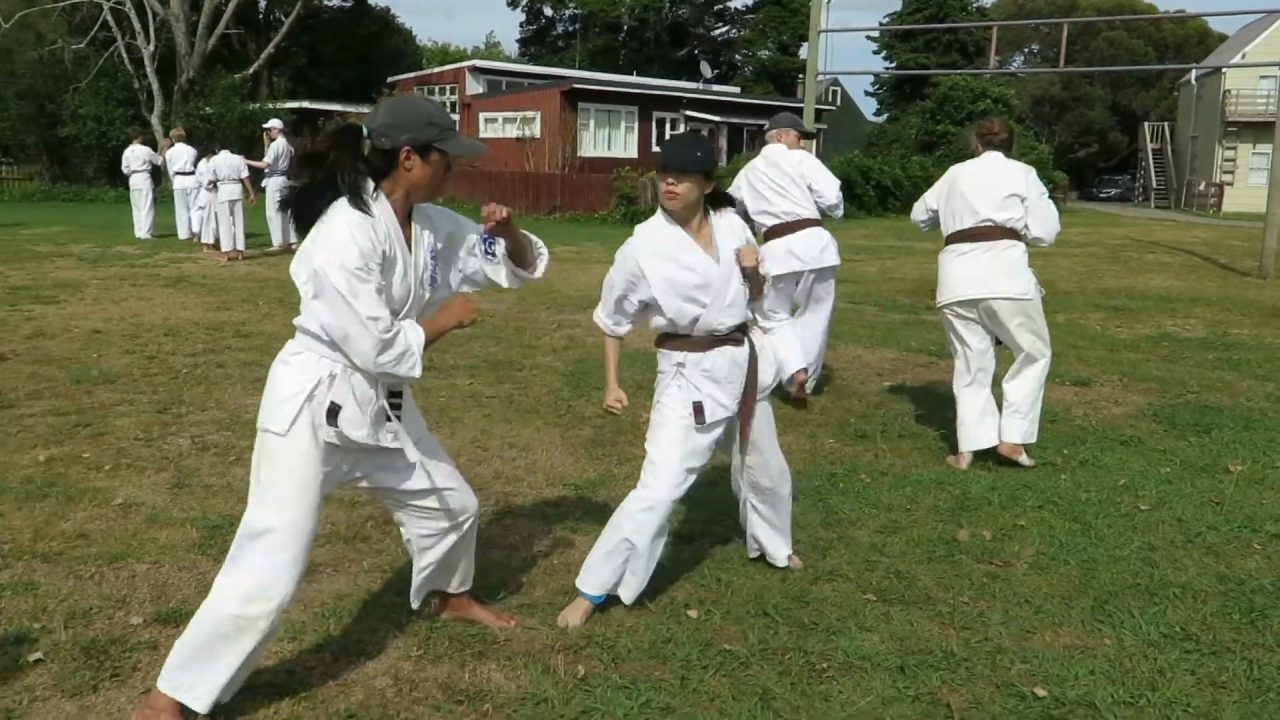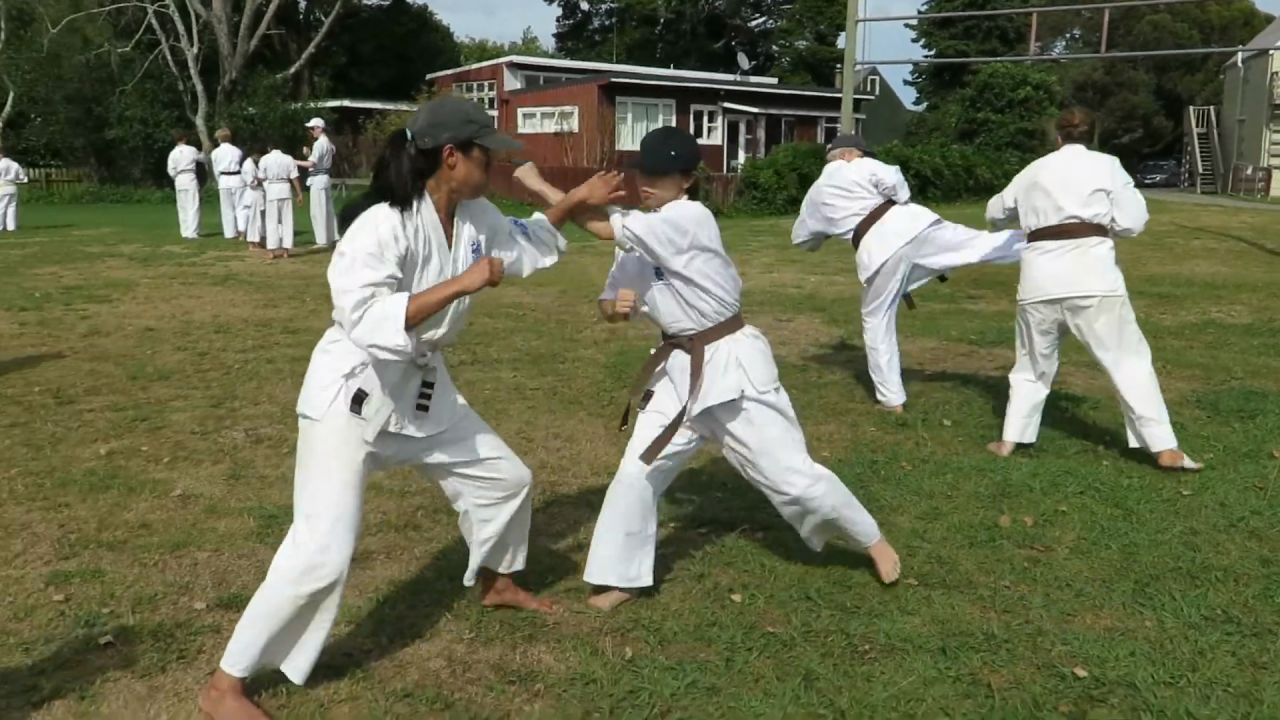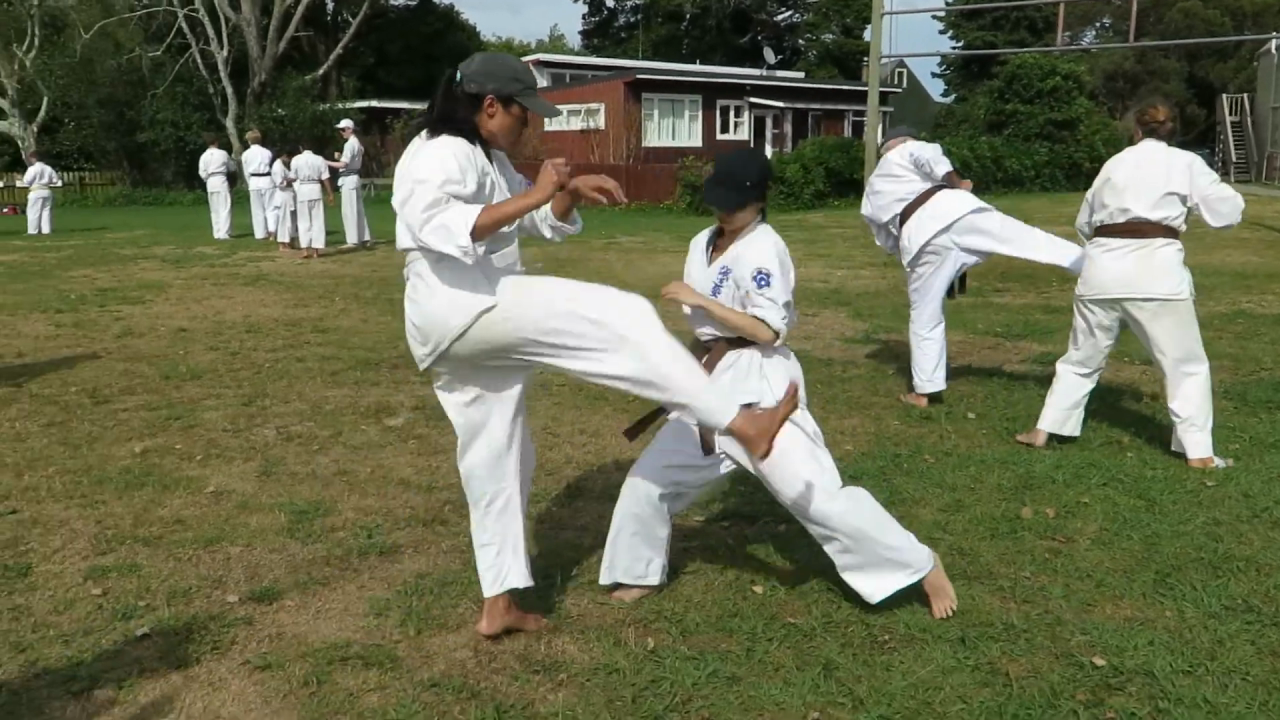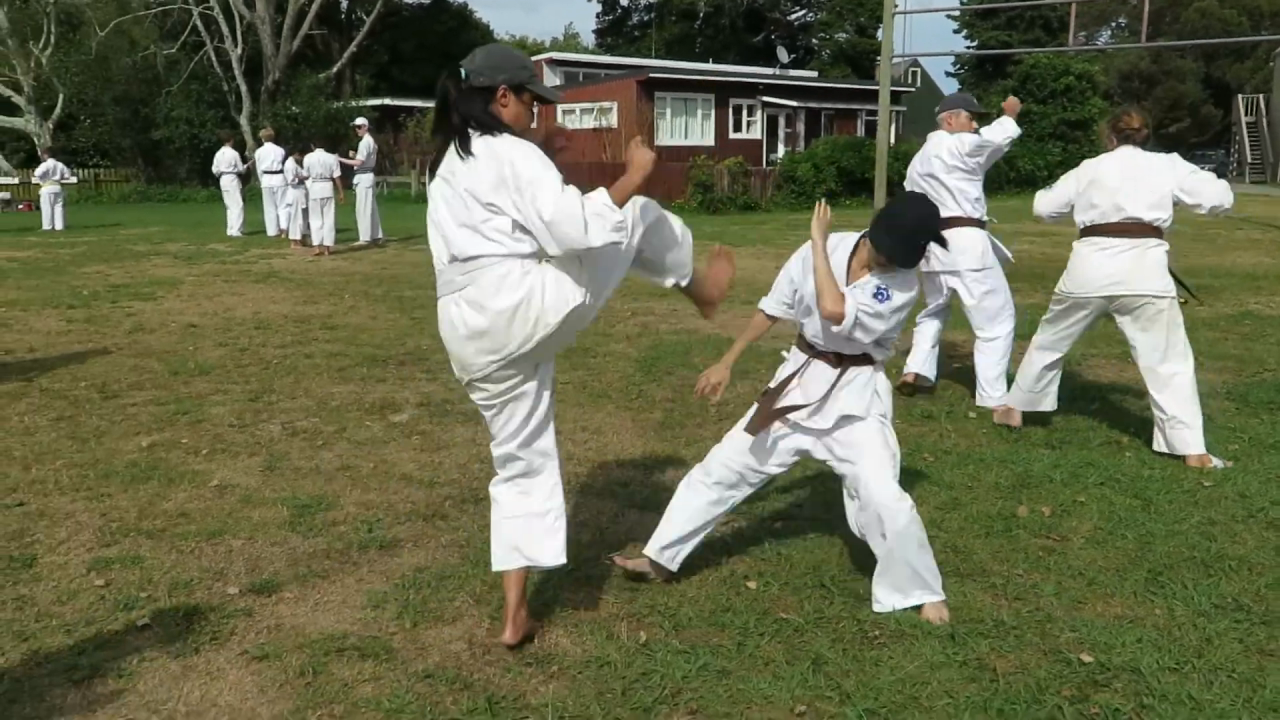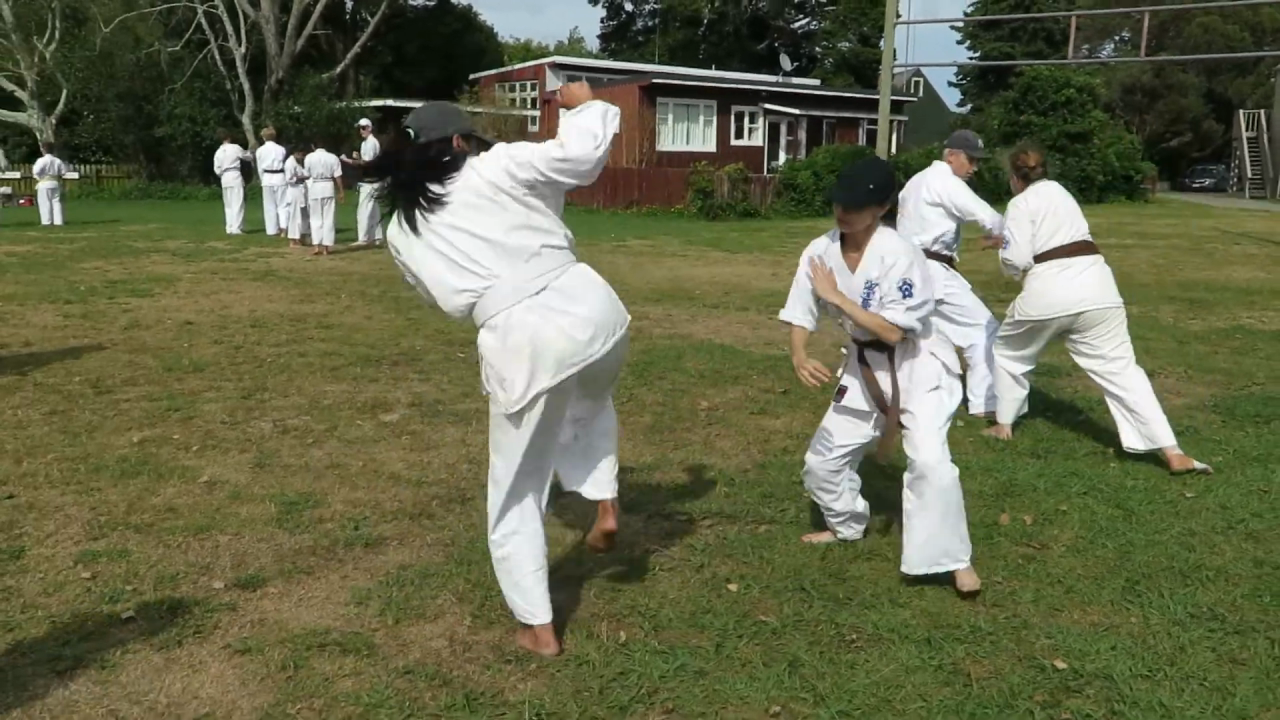
dt=0.3s
person 1, frame 1
left shoulder: (431, 224)
right shoulder: (345, 232)
left elbow: (514, 262)
right elbow: (383, 349)
left wrist: (506, 231)
right wrist: (446, 319)
left hip: (377, 406)
right hip: (308, 405)
left knee: (449, 504)
right knee: (267, 573)
left ankle: (451, 597)
person 1, frame 2
left shoulder: (471, 215)
right shoulder: (383, 226)
left elbow: (517, 247)
right elbow: (370, 326)
left wrist: (579, 200)
right wrist: (461, 283)
left hip: (423, 390)
right hip: (353, 390)
left knee: (504, 479)
right knee: (321, 553)
left ankle: (497, 583)
person 1, frame 3
left shoulder: (483, 160)
right shoulder: (439, 153)
left elbow: (544, 218)
right elbow: (442, 229)
left wrist: (575, 189)
right wrist: (528, 198)
left hip: (455, 336)
right hip: (461, 307)
left knee: (494, 464)
right knee: (619, 321)
left ankle: (498, 604)
right ankle: (741, 423)
person 1, frame 4
left shoulder: (453, 160)
right shoulder: (510, 154)
right elbow: (573, 228)
left wrist: (572, 189)
right wrist: (630, 181)
left hip: (472, 335)
right hip: (529, 302)
left knee: (521, 466)
right knee: (638, 217)
left ankle: (514, 615)
right ankle: (696, 284)
person 1, frame 5
left shoulder: (402, 229)
right shoulder: (502, 166)
right elbow: (587, 145)
right wrist: (586, 102)
left hip: (520, 347)
right hip: (589, 318)
left knee: (515, 491)
right knee: (586, 400)
left ankle: (539, 628)
right ankle: (604, 505)
person 2, frame 1
left shoulder: (731, 223)
right shoulder: (641, 243)
left elbow: (751, 296)
right elbow: (612, 316)
left wrist: (753, 271)
right wrist: (611, 382)
left hip: (739, 364)
right hip: (685, 377)
left knee: (765, 470)
right knee: (661, 489)
left ankle: (773, 545)
right ankle: (594, 588)
person 2, frame 2
left shoulder: (691, 219)
right shoulder: (638, 242)
left elbow: (608, 228)
right elbow: (611, 302)
left wrist: (541, 188)
right wrist: (618, 302)
left hip: (733, 363)
right hip: (680, 370)
left knee: (791, 473)
right knee: (637, 473)
left ankle: (868, 537)
right ankle: (622, 577)
person 2, frame 3
left shoulder: (767, 251)
right shoulder: (701, 245)
left elbow: (765, 332)
left wrist: (699, 303)
left hip: (763, 385)
right hip: (717, 386)
left knee: (818, 495)
right knee: (647, 477)
left ankle: (925, 569)
right ankle: (640, 573)
person 2, frame 4
left shoulder: (905, 283)
right shoulder: (828, 247)
left elbow: (835, 314)
right elbow: (774, 310)
left wrist: (819, 251)
right wrist: (726, 363)
left hip: (854, 394)
right hip: (799, 381)
left knee: (881, 499)
right knee: (722, 468)
left ankle: (925, 591)
right ankle: (660, 555)
person 2, frame 5
left shoulder: (900, 256)
right shoulder: (820, 253)
left elbow: (902, 332)
right elbow: (799, 323)
left wrist: (839, 299)
right wrist: (800, 358)
left hip: (919, 365)
right hip: (866, 367)
left knee: (929, 462)
right knee: (824, 459)
left ankle: (951, 560)
right ankle: (849, 523)
person 3, frame 1
left shoulder: (955, 174)
right shoulder: (1023, 174)
left elbow: (920, 214)
right elbow: (1044, 231)
left hip: (957, 274)
right hip: (1003, 270)
left knee: (971, 366)
right knee: (1033, 354)
left ankle: (966, 451)
right ankle: (1011, 440)
person 3, frame 2
left shoulder: (1035, 170)
right shoulder: (1106, 165)
left elbow: (996, 212)
right elbow: (1132, 221)
left wrist: (1035, 214)
left hip: (1041, 271)
right hip: (1090, 269)
left knee: (1033, 362)
right knee: (1128, 357)
left ankle: (1009, 440)
right ankle: (1165, 449)
person 3, frame 3
left shoulder: (1115, 164)
right shoulder: (1186, 163)
left elbow: (1088, 223)
right elbow: (1228, 211)
right wrist: (1197, 198)
left hip: (1104, 268)
right hip: (1155, 270)
left knee: (1084, 358)
right knee: (1186, 362)
left ankle: (1042, 431)
right ankle: (1198, 452)
person 3, frame 4
left shoulder: (1092, 167)
right shoulder: (1168, 165)
left elbow: (1044, 206)
right elbow: (1220, 197)
left wrist: (1081, 203)
right wrist: (1183, 195)
left hip: (1090, 267)
right hip: (1143, 270)
left knee: (1050, 340)
right knee: (1169, 359)
left ankle: (1015, 410)
right ankle: (1193, 451)
person 3, frame 5
left shoulder: (1022, 203)
right shoulder: (1060, 194)
left elbow: (1017, 260)
left wrist: (1005, 251)
right wrist: (1005, 243)
left hip: (1048, 291)
right hip: (1095, 285)
left knee: (1007, 349)
right knee: (1120, 370)
left ankle: (1004, 424)
right ankle: (1173, 453)
person 4, frame 1
left shoulder: (748, 173)
right shoulder: (802, 159)
right elbow: (832, 197)
right wrist: (826, 214)
left hip: (778, 251)
right hip: (815, 242)
left knee: (774, 321)
right knee: (813, 316)
left ankle: (794, 371)
right ankle: (805, 377)
person 4, frame 2
left shoulder: (814, 196)
right shoulder: (856, 167)
left elbow: (801, 238)
right elbow: (890, 180)
right wrist: (904, 202)
left hip: (876, 249)
right hip: (909, 226)
left knee: (877, 327)
right knee: (983, 243)
left ankle: (892, 400)
person 4, frame 3
left shoulder: (871, 193)
right shoulder: (900, 155)
left elbow: (888, 243)
right elbow: (925, 154)
right wrist: (954, 180)
left hip: (918, 239)
right hip: (952, 214)
left knee: (925, 318)
right knee: (1031, 240)
left ankle: (922, 391)
person 4, frame 4
left shoulder: (919, 160)
right shoulder: (957, 146)
right elbow: (993, 139)
right wrist: (1010, 115)
left hip: (932, 245)
right hip: (968, 245)
left knee: (932, 315)
right knee: (996, 322)
left ankle: (915, 372)
right ankle: (993, 396)
person 4, frame 5
left shoulder: (920, 180)
right shoulder: (946, 181)
right elbow: (983, 214)
right hip: (930, 271)
right knee: (981, 327)
right ankle: (984, 403)
